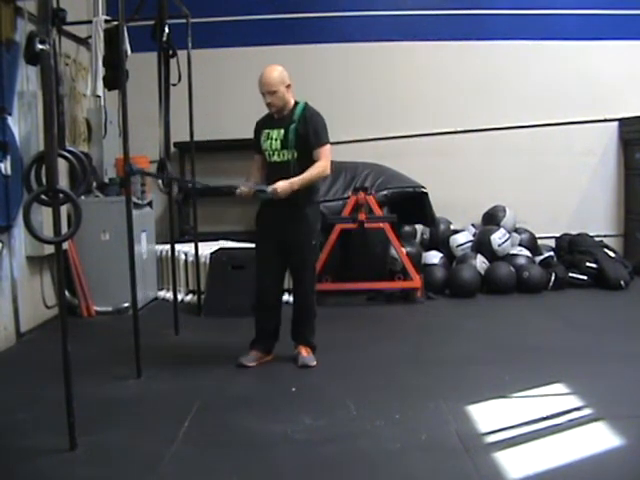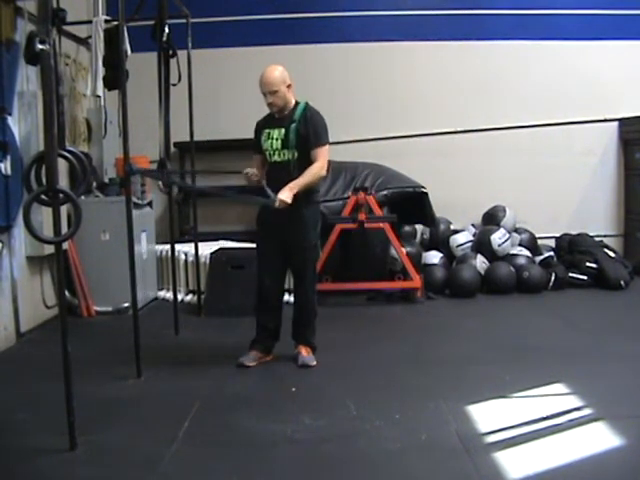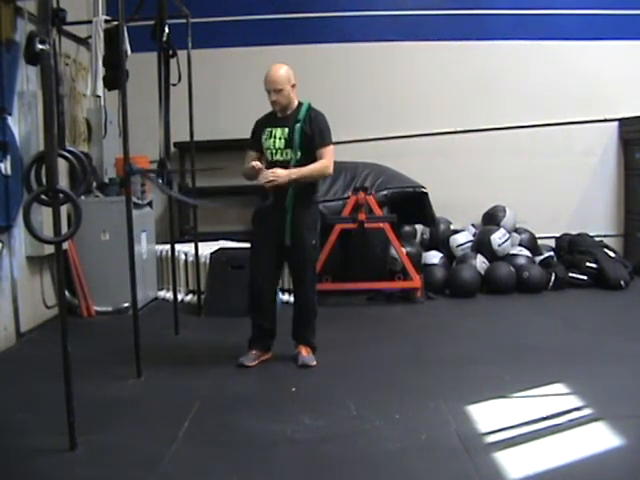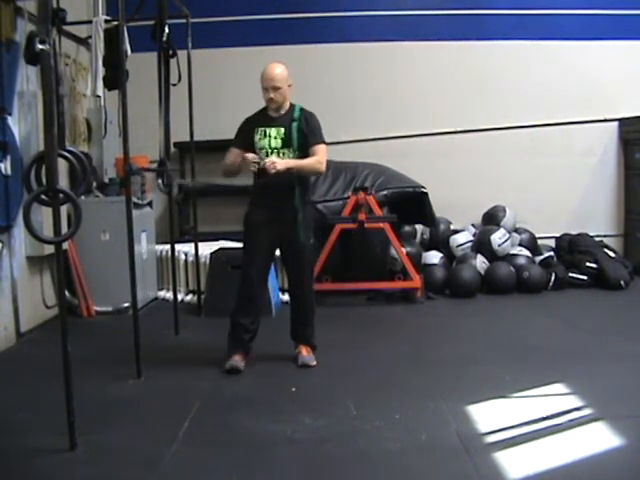
dt=0.3s
person 1, frame 1
left shoulder: (309, 118)
right shoulder: (262, 125)
left elbow: (324, 166)
left wrist: (292, 183)
right wrist: (251, 186)
left hip: (301, 212)
right hip: (270, 212)
left knee: (304, 281)
right knee: (266, 283)
left ankle: (305, 345)
right ankle: (263, 345)
person 1, frame 2
left shoulder: (310, 118)
right shoulder: (263, 125)
left elbow: (320, 167)
left wrist: (291, 189)
right wrist: (254, 176)
left hip: (302, 212)
right hip: (270, 213)
left knee: (304, 281)
right knee: (267, 282)
left ankle: (305, 344)
right ankle: (263, 345)
person 1, frame 3
left shoulder: (313, 119)
right shoulder: (262, 124)
left elbow: (327, 165)
right elbow: (247, 169)
left wrist: (289, 174)
right wrist: (253, 168)
left hip: (302, 212)
right hip: (268, 212)
left knee: (304, 281)
right knee: (260, 280)
left ankle: (304, 344)
right ankle: (261, 345)
person 1, frame 4
left shoulder: (305, 119)
right shoulder: (251, 124)
left elbow: (320, 163)
right elbow: (227, 167)
left wrist: (286, 163)
right wrist: (242, 161)
left hip: (295, 212)
right hip: (260, 213)
left knee: (301, 282)
right knee: (251, 281)
left ankle: (304, 344)
right ankle: (239, 349)
